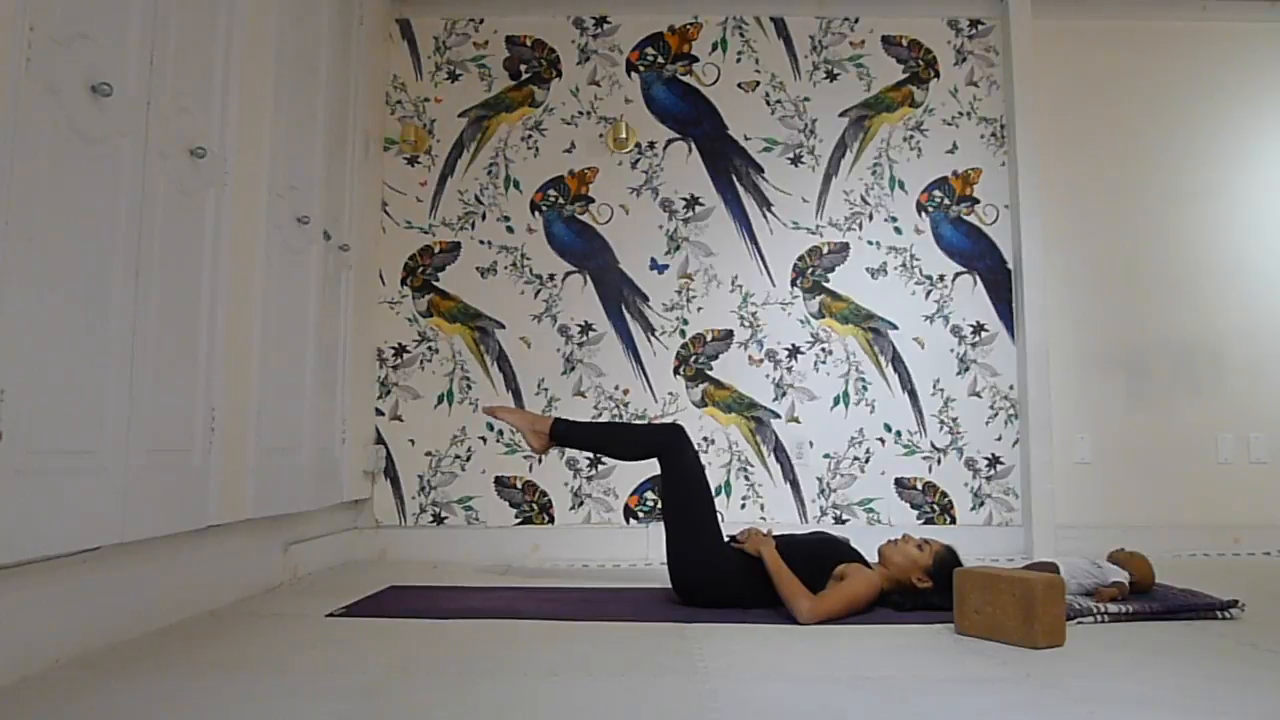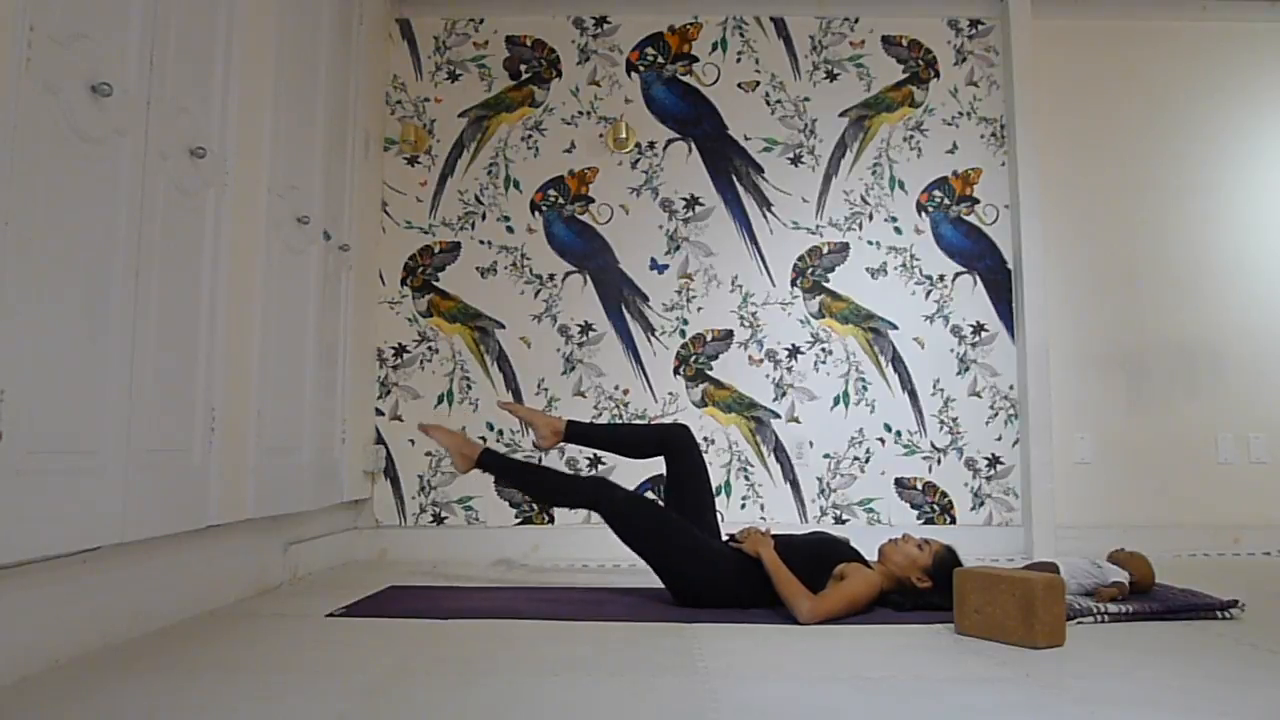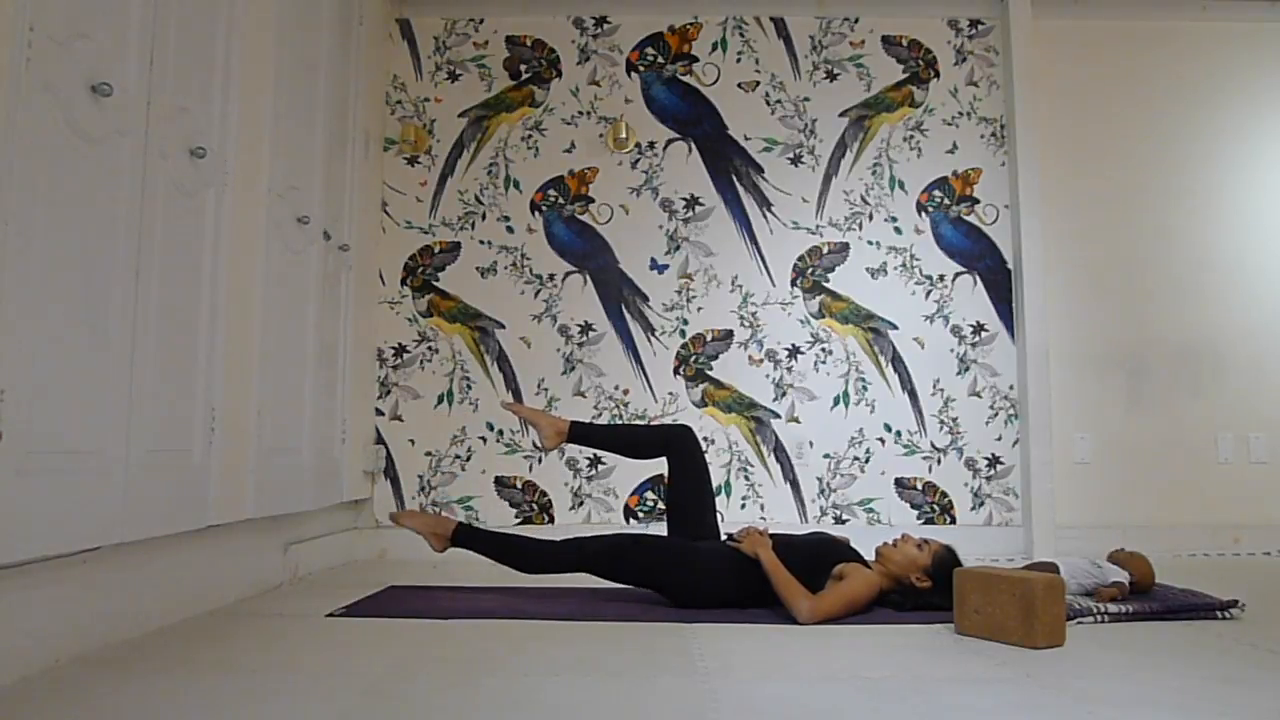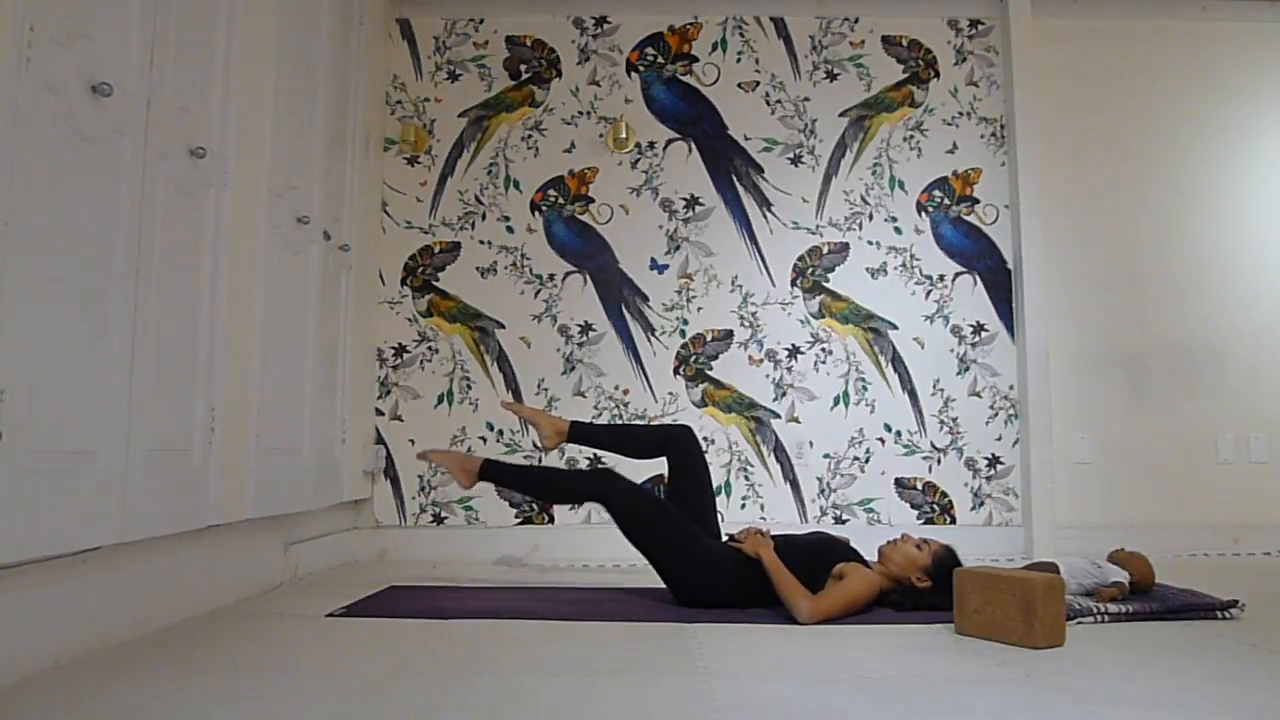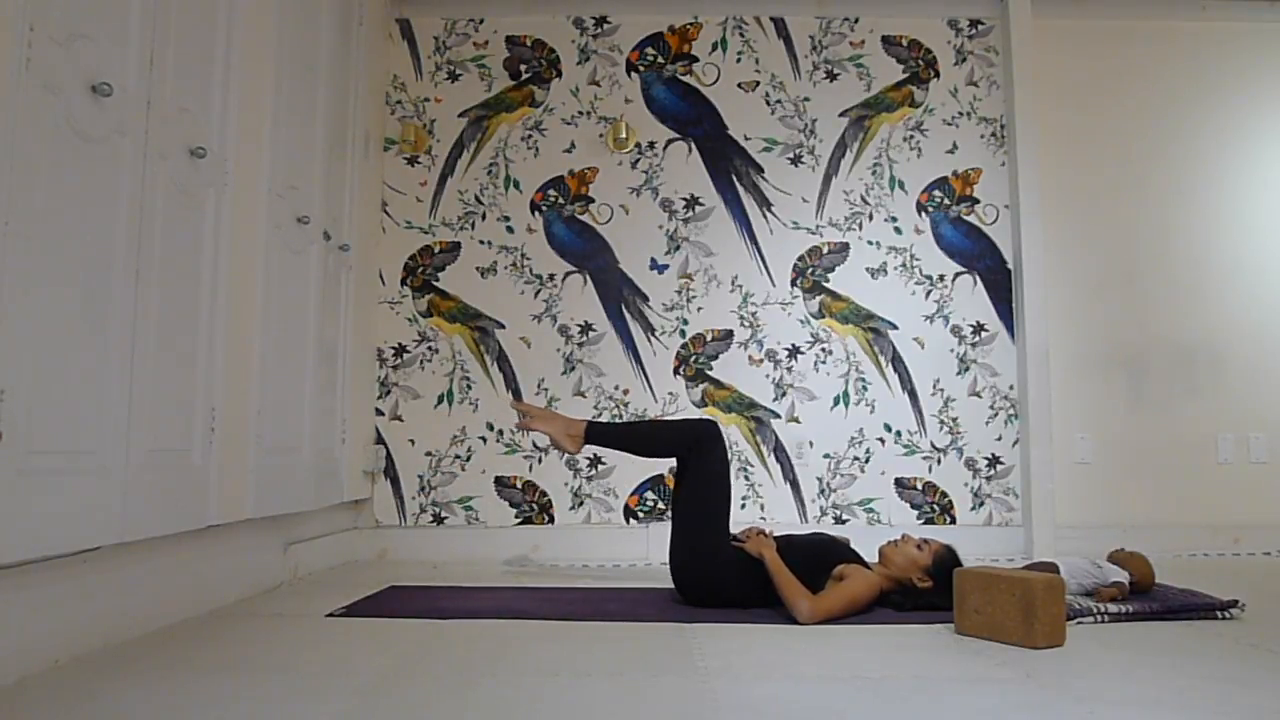
dt=1s
person 1, frame 1
left shoulder: (866, 586)
right shoulder: (859, 569)
left elbow: (807, 610)
left wrist: (767, 551)
right wrist: (762, 539)
left hip: (712, 576)
right hip: (721, 564)
left knee: (672, 440)
right knee: (671, 439)
left ankle: (550, 429)
right ankle: (552, 432)
person 1, frame 2
left shoulder: (867, 586)
right shoulder: (859, 568)
left elbow: (808, 609)
left wrist: (765, 551)
right wrist: (759, 539)
left hip: (714, 578)
right hip: (718, 557)
left knee: (599, 491)
right knee: (677, 438)
left ankle: (478, 457)
right ankle: (560, 430)
person 1, frame 3
left shoulder: (866, 585)
right shoulder: (855, 562)
left elbow: (807, 609)
left wrist: (763, 552)
right wrist: (758, 539)
left hip: (708, 577)
right hip: (712, 552)
left knee: (575, 552)
right knee: (679, 438)
left ankle: (454, 533)
right ankle: (565, 430)
person 1, frame 4
left shoulder: (866, 586)
right shoulder: (856, 566)
left elbow: (806, 608)
left wrist: (764, 552)
right wrist: (761, 539)
left hip: (711, 577)
right hip: (716, 558)
left knee: (605, 483)
right knee: (679, 438)
left ankle: (482, 470)
right ankle: (565, 431)
person 1, frame 5
left shoulder: (865, 586)
right shoulder: (859, 570)
left elbow: (807, 610)
left wrist: (767, 552)
right wrist: (764, 539)
left hip: (711, 575)
right hip: (717, 567)
left knee: (706, 433)
right knee: (695, 441)
left ankle: (582, 432)
right ankle: (582, 433)
